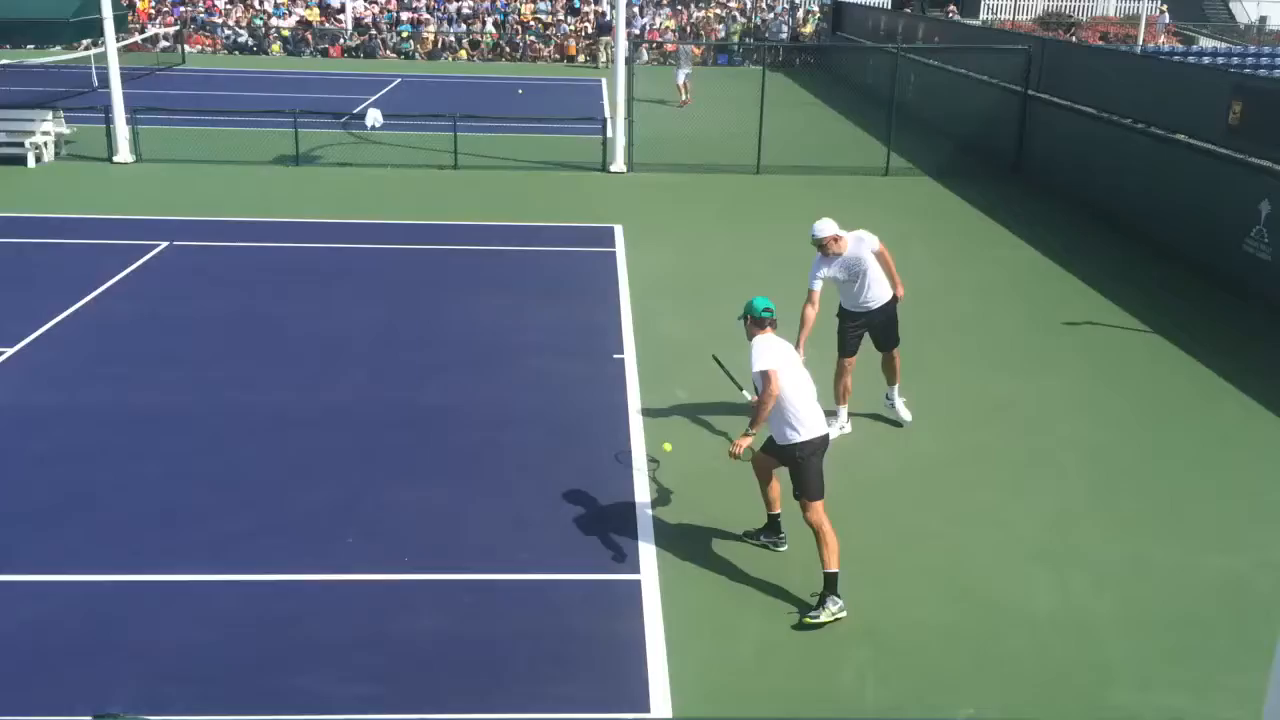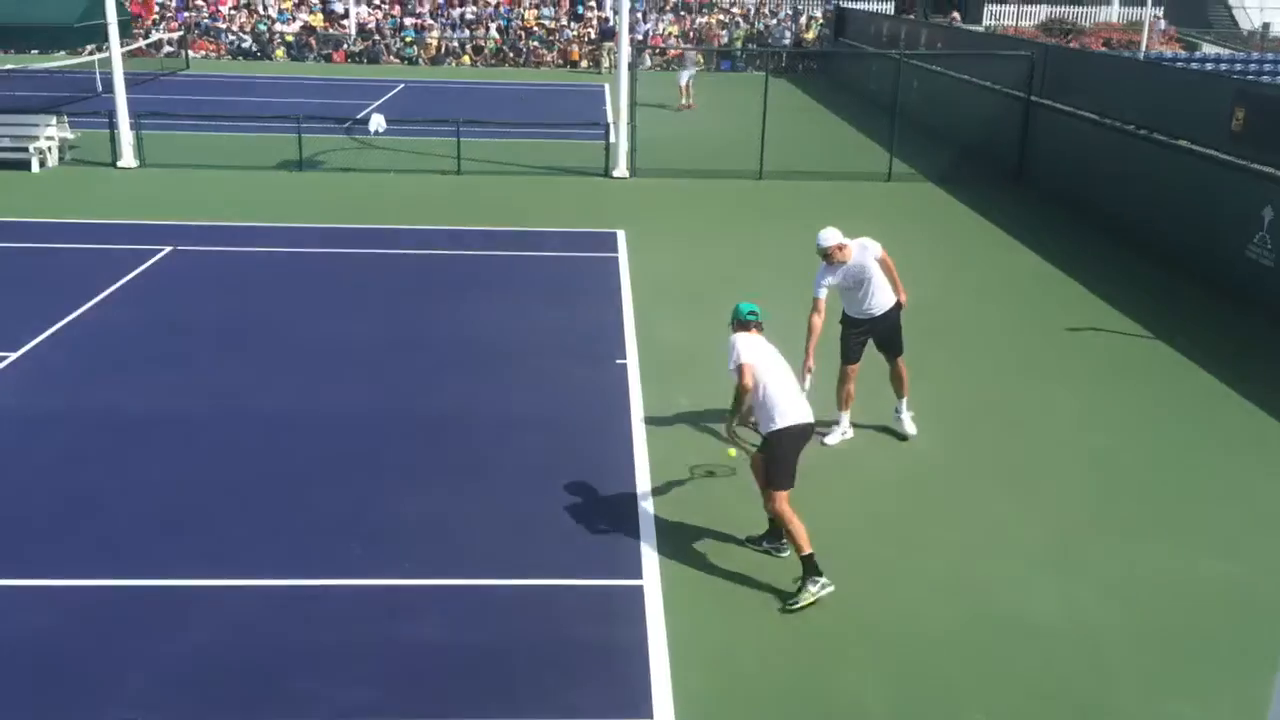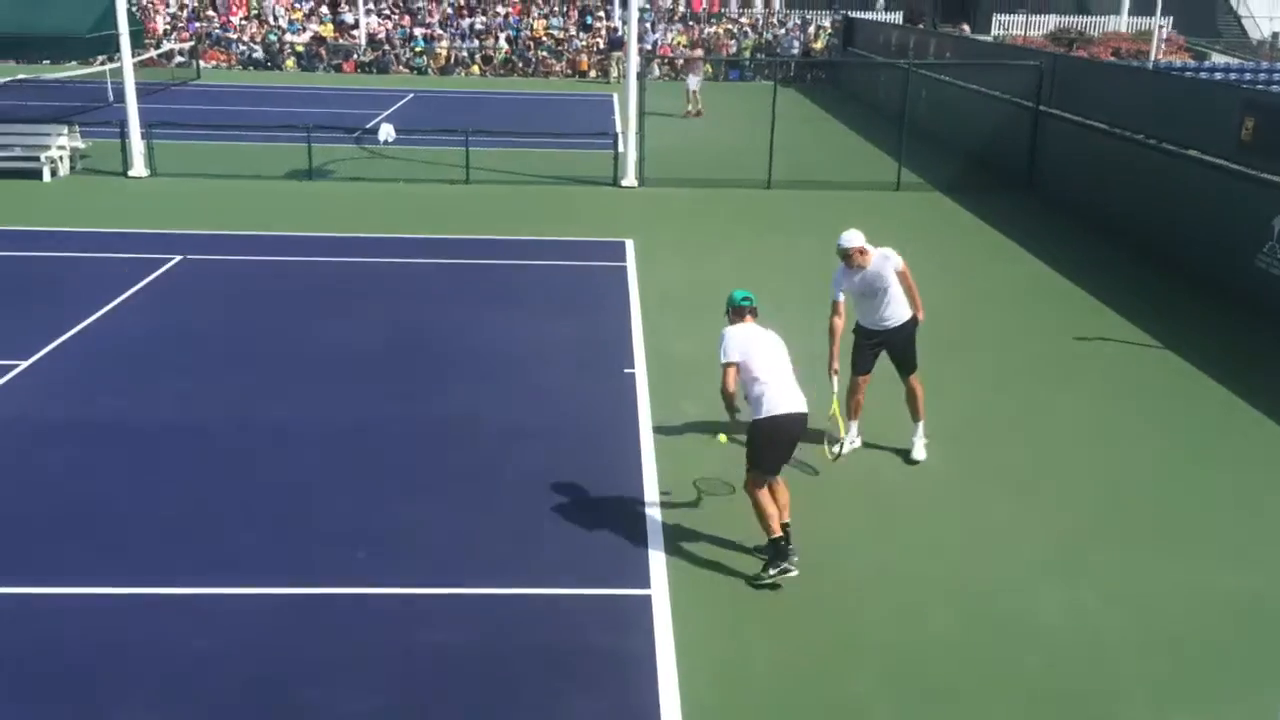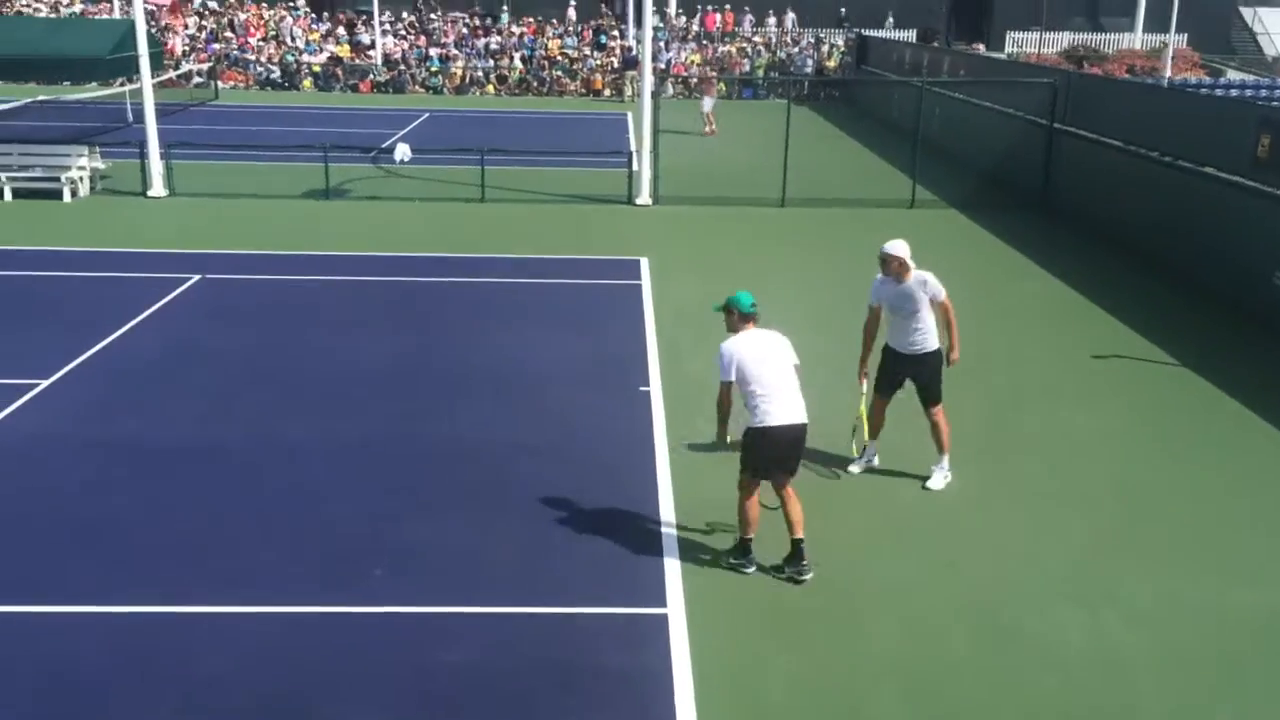
dt=0.2s
person 1, frame 1
left shoulder: (761, 343)
right shoulder: (781, 345)
left elbow: (772, 392)
left wrist: (747, 434)
left hip: (804, 437)
right hip: (801, 430)
left knee: (813, 514)
right knee: (761, 463)
left ankle: (832, 597)
right ankle: (773, 530)
person 1, frame 2
left shoulder: (739, 340)
right shoulder: (765, 346)
left elbow: (746, 384)
left wrist: (732, 419)
right wrist: (746, 420)
left hip: (785, 426)
right hip: (802, 420)
left knee: (777, 502)
right knee: (758, 463)
left ankle: (814, 575)
right ankle: (775, 536)
person 1, frame 3
left shoulder: (731, 334)
right shoulder: (771, 335)
left elbow: (728, 386)
left wrist: (732, 412)
right wrist: (746, 408)
left hip: (772, 416)
right hip: (798, 411)
left knee: (755, 486)
right knee: (772, 476)
left ankle: (780, 555)
right ankle: (783, 545)
person 1, frame 4
left shoulder: (730, 348)
right shoulder: (778, 338)
left elbow: (724, 399)
left wrist: (721, 433)
left hip: (766, 426)
right hip: (797, 423)
left knee: (748, 487)
right knee: (784, 486)
left ankle: (744, 553)
right ankle: (798, 558)
person 2, frame 1
left shoulder: (862, 239)
right shoulder: (821, 266)
left elbow: (883, 253)
right elbow: (811, 306)
left wrist: (897, 284)
right wrist: (800, 345)
left hip: (883, 305)
right hip: (852, 312)
left knee: (891, 354)
right knee: (845, 364)
left ankle: (893, 398)
right ankle: (841, 419)
person 2, frame 2
left shoulder: (866, 247)
right shoulder: (825, 274)
left elbow: (885, 260)
right elbow: (817, 313)
left wrist: (899, 291)
right wrist: (809, 355)
left hip: (886, 313)
right hip: (855, 320)
left knee: (896, 363)
right knee: (847, 371)
left ankle: (902, 413)
right ankle: (843, 425)
person 2, frame 3
left shoulder: (887, 257)
right shoulder: (842, 276)
left elbow: (905, 276)
right elbow: (837, 317)
left wrist: (917, 307)
right wrist: (833, 357)
left hip: (900, 327)
right hip: (867, 330)
left knee: (910, 381)
right knee: (858, 382)
left ankle: (919, 437)
right ankle: (852, 435)
person 2, frame 4
left shoulder: (927, 282)
right shoulder: (880, 284)
left elbow: (946, 309)
right elbow: (872, 322)
left wrist: (953, 346)
right wrist: (864, 360)
left hip: (926, 355)
right hip: (894, 352)
left knee: (934, 411)
right knee: (878, 403)
left ankle: (943, 468)
right ankle: (869, 455)
